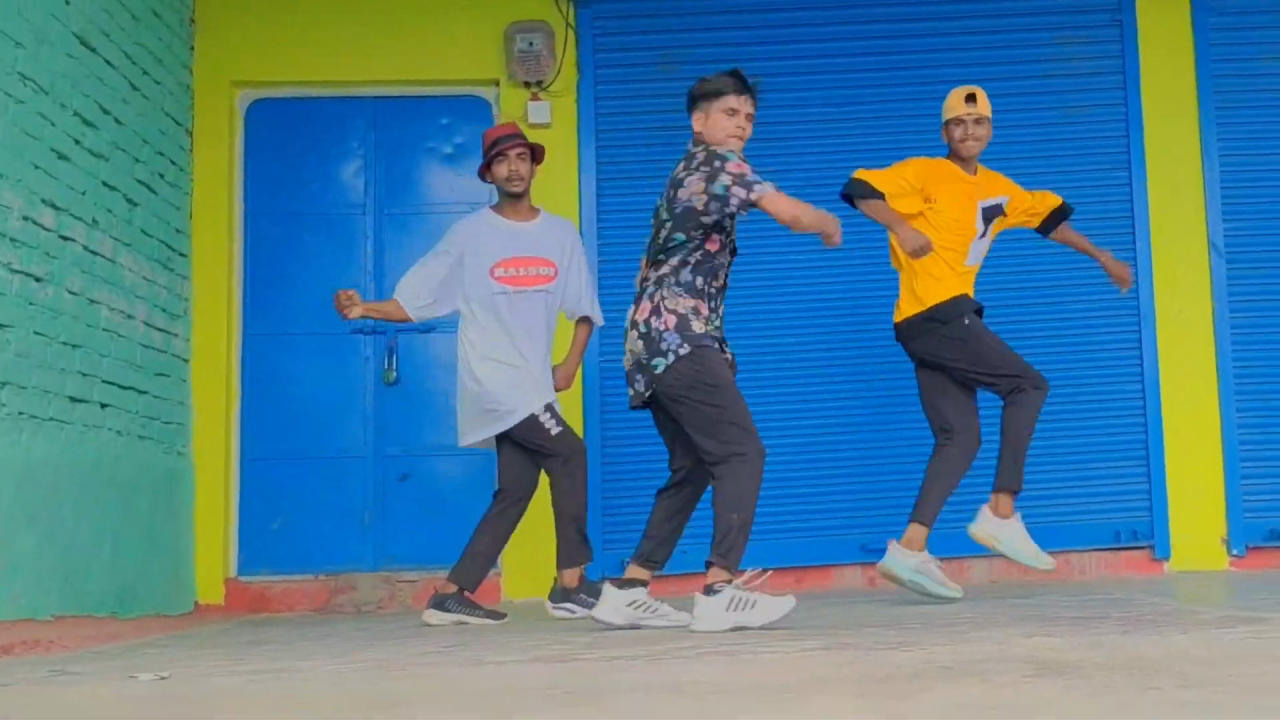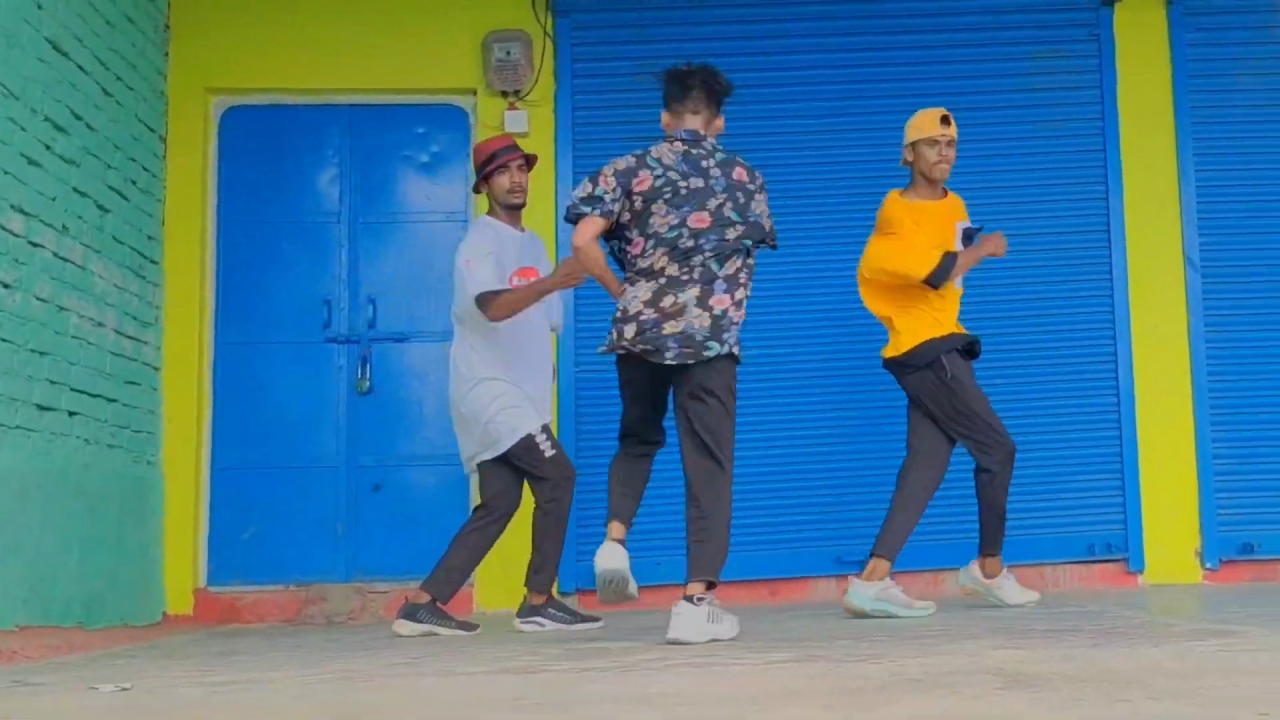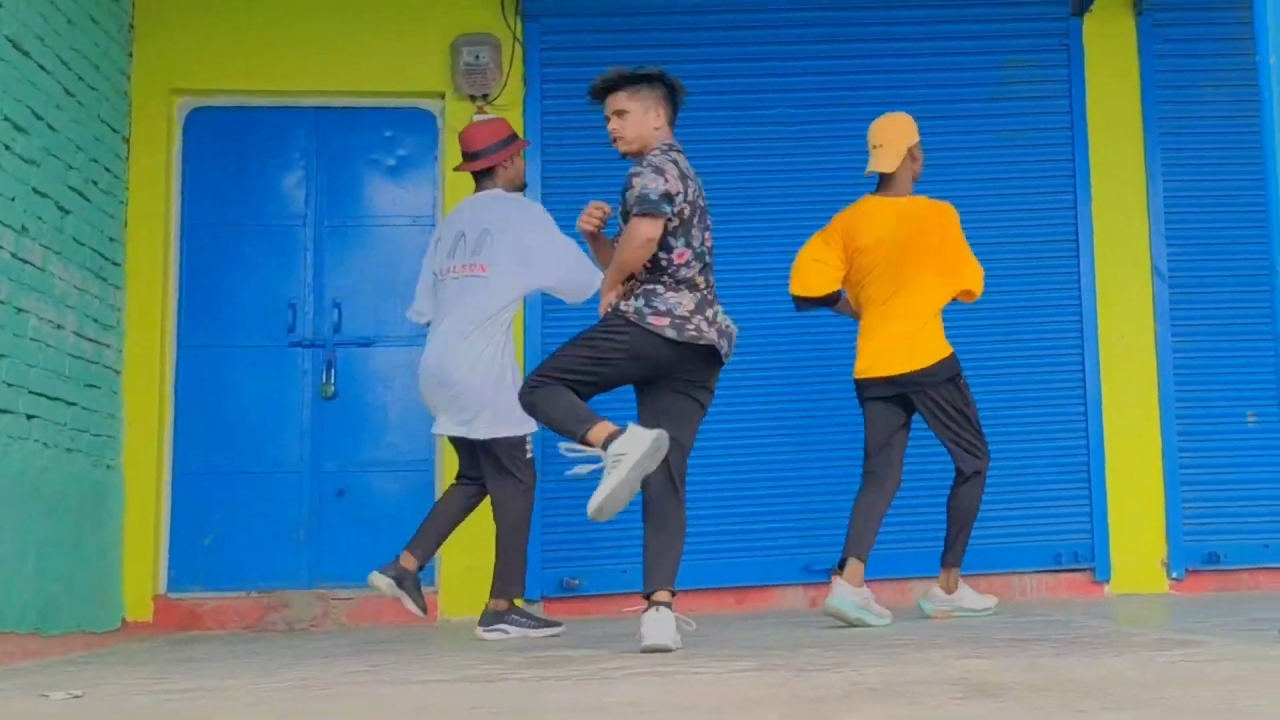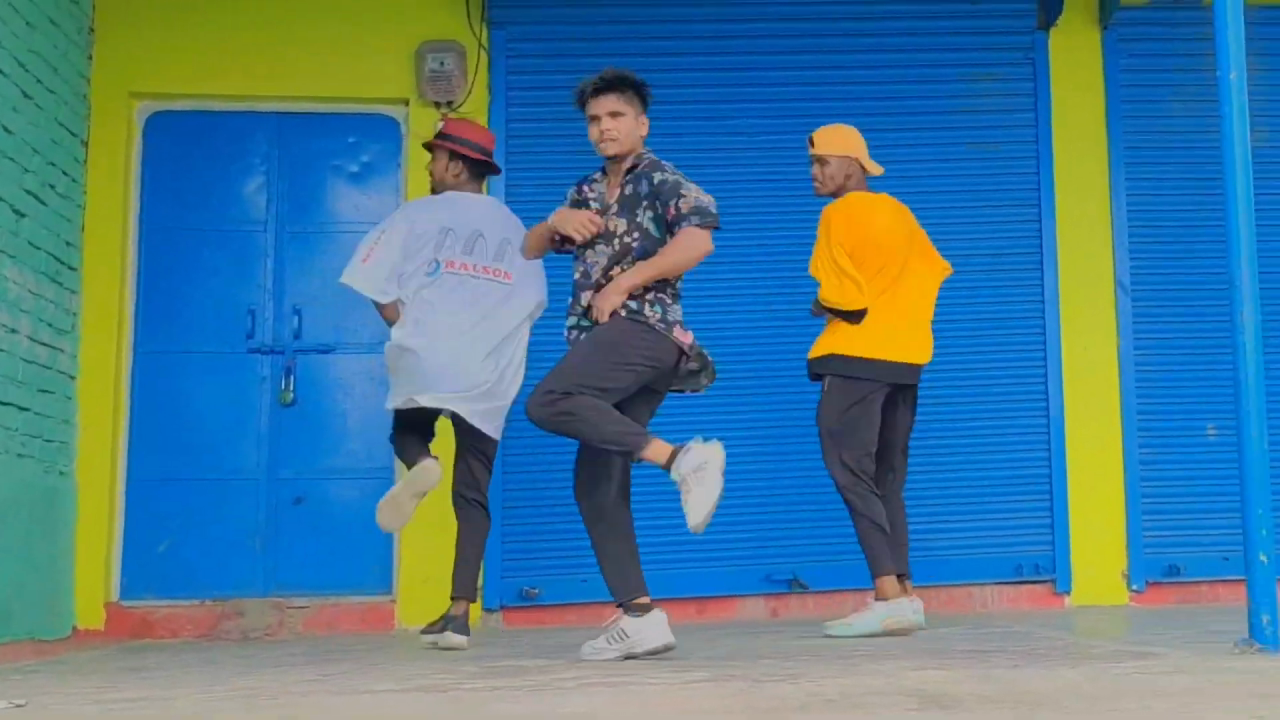
dt=0.1s
person 1, frame 1
left shoulder: (696, 179)
right shoulder: (712, 165)
right elbow: (787, 211)
right wrist: (829, 225)
left hip: (661, 343)
right hip: (677, 340)
left knee: (693, 472)
right knee: (740, 456)
left ankle: (625, 590)
right ankle: (720, 591)
person 1, frame 2
left shoulder: (632, 167)
right shoulder: (743, 176)
left elbow: (582, 239)
right elbow: (760, 241)
left wrist: (619, 287)
left hip: (644, 334)
right hip: (712, 337)
left knee: (636, 440)
right knee: (710, 467)
left ankle: (613, 543)
right ankle: (695, 605)
person 1, frame 3
left shoulder: (651, 168)
right shoulder: (672, 172)
left elbow: (645, 234)
left wrist: (614, 283)
right wrist: (596, 235)
left hip: (652, 322)
right hip: (698, 341)
left knee: (540, 389)
right knee: (664, 481)
left ankle: (622, 442)
right ankle: (660, 612)
person 1, frame 4
left shoulder: (657, 177)
right shoulder: (589, 192)
left elbow: (699, 235)
right elbow: (532, 248)
left wrist: (626, 281)
right wrist: (564, 224)
left hip: (643, 333)
right hip: (599, 346)
left knee: (547, 405)
right knee: (599, 484)
left ankle: (683, 458)
right ankle: (639, 617)
person 2, frame 1
left shoulder: (562, 233)
right shoulder: (466, 234)
left elbow: (584, 308)
right elbow: (413, 302)
left wrist: (571, 363)
right wrist: (365, 309)
left hip: (532, 382)
right hip: (490, 377)
left knee: (515, 491)
right knee: (569, 453)
left ankle: (452, 594)
right ankle: (570, 582)
person 2, frame 2
left shoulder: (535, 245)
right shoulder: (480, 238)
left elbow: (547, 319)
right elbow: (490, 307)
left wrist: (546, 375)
right wrist: (556, 281)
left hip: (518, 393)
right hip: (488, 391)
left knee: (498, 503)
right knee: (557, 476)
left ankle: (422, 604)
right ankle: (540, 601)
person 2, frame 3
left shoulder: (450, 224)
right shoulder: (526, 217)
left elbow: (422, 310)
right elbow: (585, 285)
left hip: (443, 370)
right hip: (478, 375)
left knee: (474, 481)
right knee: (516, 479)
left ankle: (404, 569)
right ankle: (501, 607)
person 2, frame 4
left shoulder: (419, 213)
right shoulder: (514, 227)
left elbow: (372, 286)
right elbow: (533, 302)
left wrist: (396, 319)
left hip: (427, 360)
right hip: (490, 373)
left knee: (410, 435)
right knee: (472, 489)
left ankle: (416, 471)
right ankle: (456, 612)
person 3, frame 1
left shoulder: (998, 186)
right shoulder: (920, 173)
left elbow: (1050, 214)
right elbow: (859, 188)
left wrist: (1104, 258)
right wrist: (899, 227)
left hip: (944, 321)
right hip: (936, 316)
left knee: (958, 436)
right knee: (1029, 386)
left ankle: (910, 549)
right ankle: (999, 514)
person 3, frame 2
left shoulder: (951, 205)
right shoulder: (900, 210)
right elbow: (932, 270)
right wrist: (981, 248)
left hip: (930, 350)
right hip: (926, 348)
left knee: (924, 464)
right knee: (996, 453)
left ankle: (872, 580)
right ankle: (988, 568)
person 3, frame 3
left shoulder: (847, 222)
right shoulder: (939, 217)
left elbow: (806, 290)
right elbow: (969, 288)
left hip: (874, 370)
right hip: (927, 363)
left knee: (880, 476)
right knee: (974, 463)
left ankle: (850, 582)
right ankle: (948, 586)
person 3, frame 4
left shoulder: (838, 214)
right shoulder: (898, 215)
left elbow: (839, 301)
right elbow: (937, 274)
left wrist: (834, 306)
left hip: (854, 360)
right hip: (907, 360)
left knee: (846, 468)
right knee: (885, 479)
left ankle: (891, 597)
right ankle: (900, 596)
